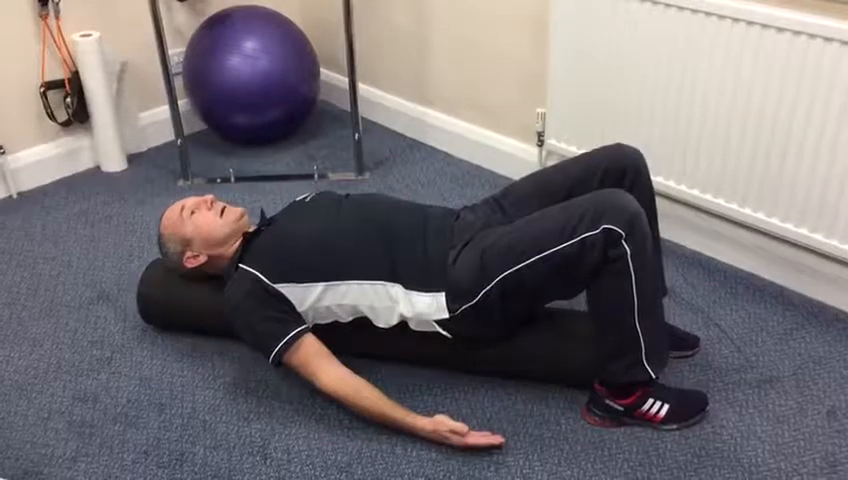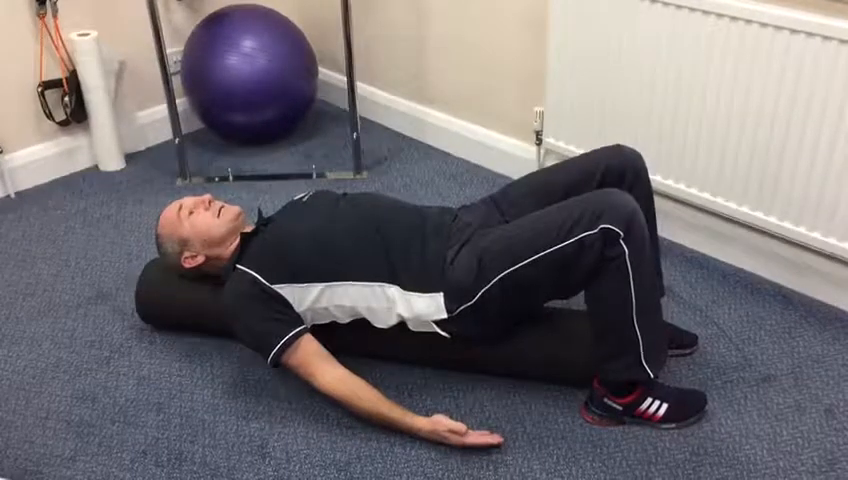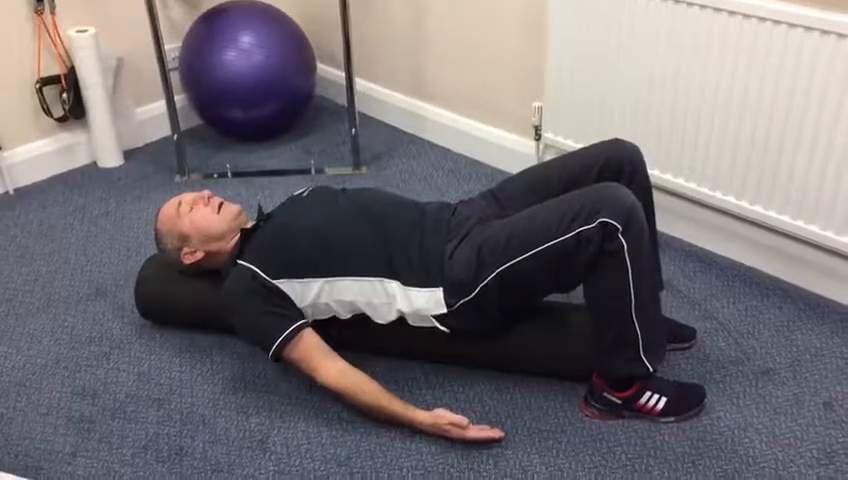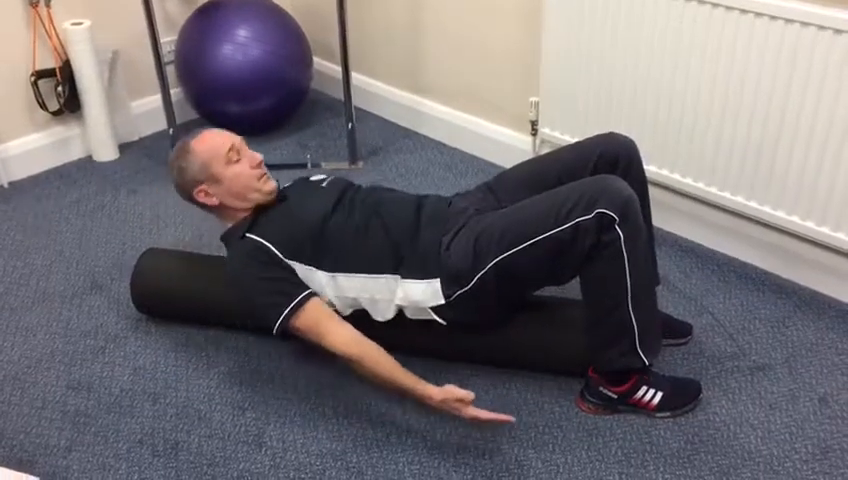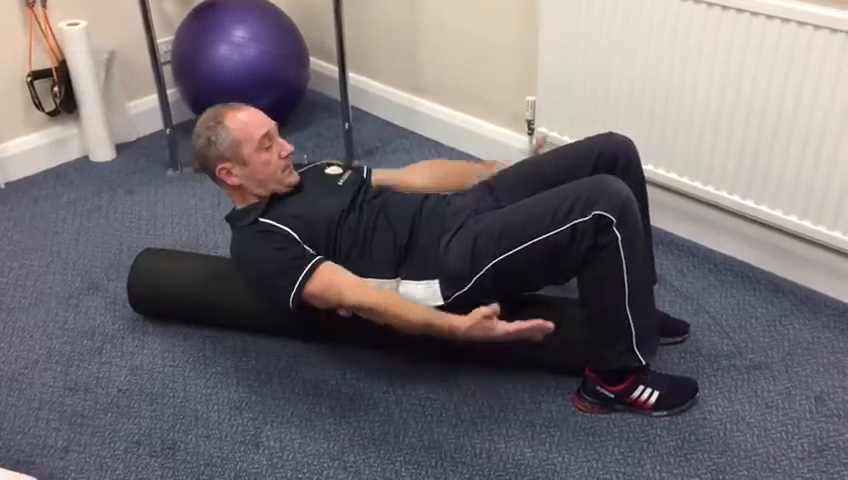
dt=0.7s
person 1, frame 1
left shoulder: (289, 216)
right shoulder: (250, 291)
right elbow: (324, 372)
right wrist: (421, 425)
left hip: (466, 227)
right hip: (463, 287)
left knee: (620, 164)
right knee: (617, 218)
left ankle: (640, 322)
right ankle: (625, 391)
person 1, frame 2
left shoulder: (285, 218)
right shoulder: (248, 291)
right elbow: (322, 372)
right wrist: (421, 425)
left hip: (462, 226)
right hip: (461, 287)
left knee: (619, 165)
right knee: (615, 218)
left ankle: (635, 319)
right ankle: (624, 390)
person 1, frame 3
left shoulder: (285, 213)
right shoulder: (249, 285)
right elbow: (324, 367)
right wrist: (421, 419)
left hip: (459, 222)
right hip: (459, 280)
left knee: (618, 159)
right knee: (613, 211)
left ankle: (634, 315)
right ankle: (622, 384)
person 1, frame 4
left shoulder: (296, 193)
right shoulder: (253, 258)
right elbow: (334, 335)
right wrist: (430, 394)
left hip: (456, 214)
right hip: (456, 274)
left knee: (613, 152)
right knee: (610, 202)
left ankle: (630, 309)
right ankle: (619, 379)
person 1, frame 5
left shoulder: (307, 174)
right shoulder: (259, 243)
left elbow: (417, 177)
right elbow: (357, 296)
left wrist: (513, 173)
right wrist: (459, 326)
left hip: (455, 216)
right hip: (452, 268)
left knee: (611, 153)
right knee: (607, 205)
left ankle: (630, 308)
right ankle: (617, 379)
